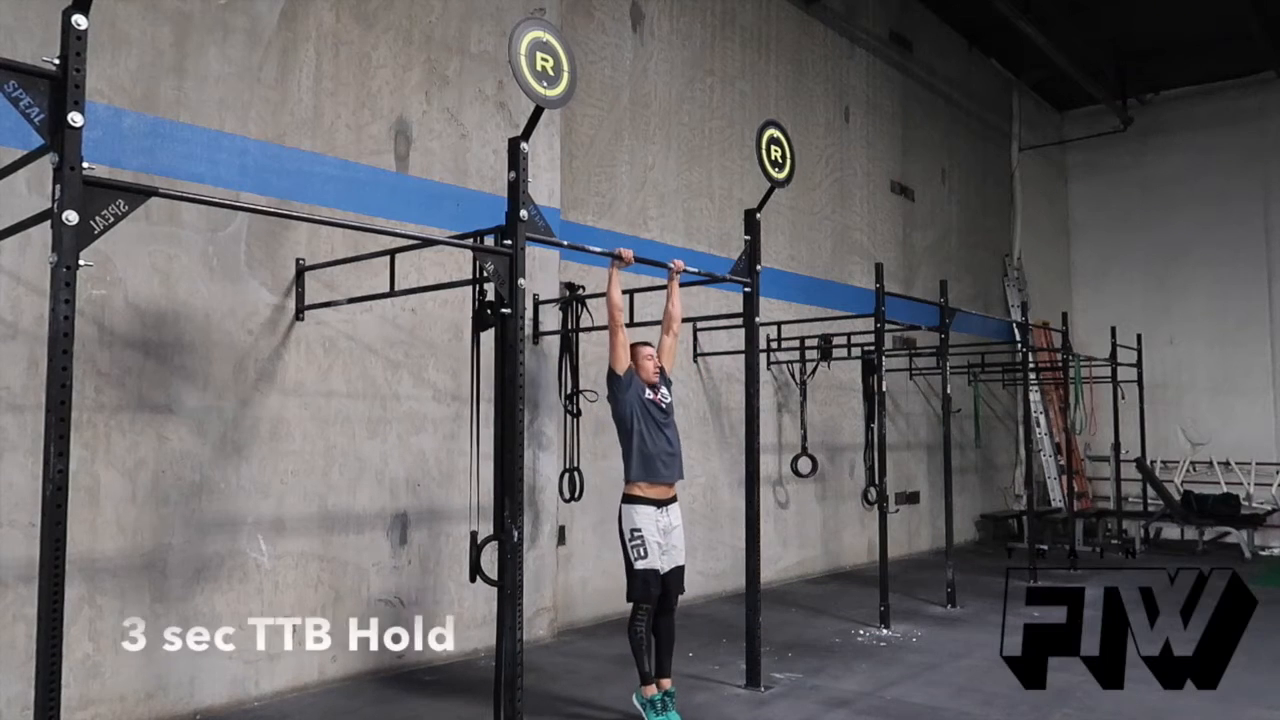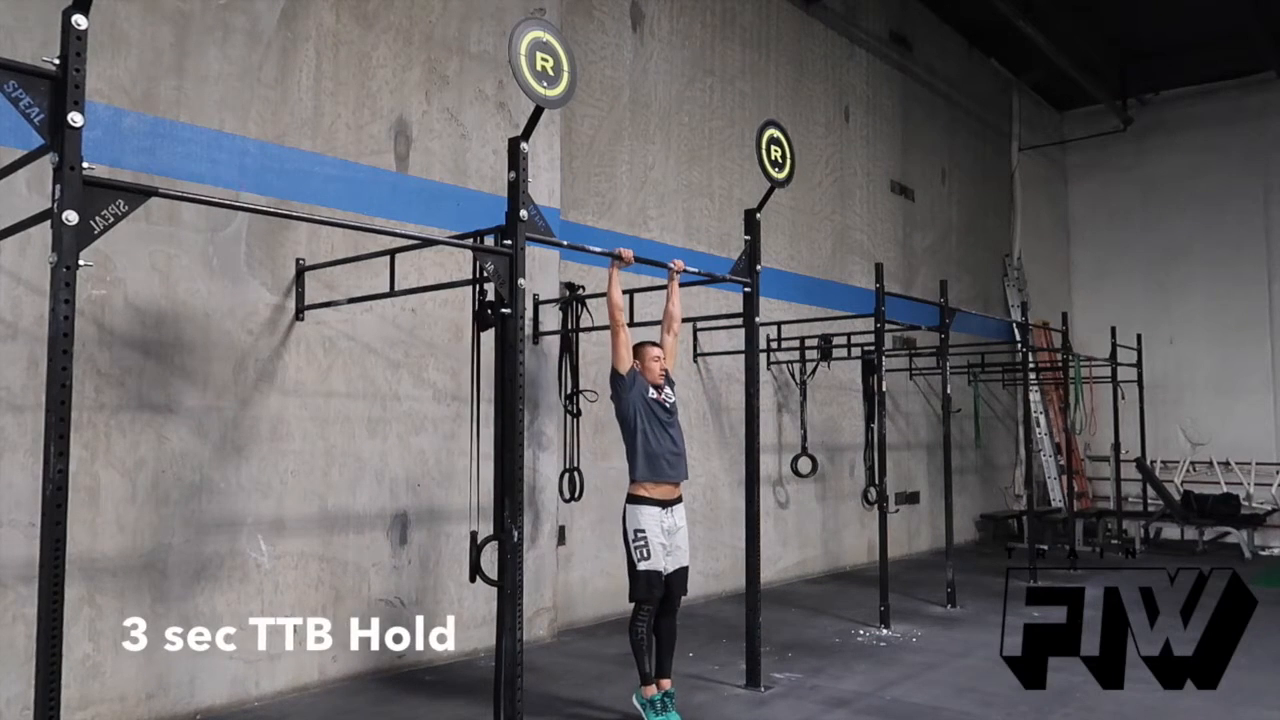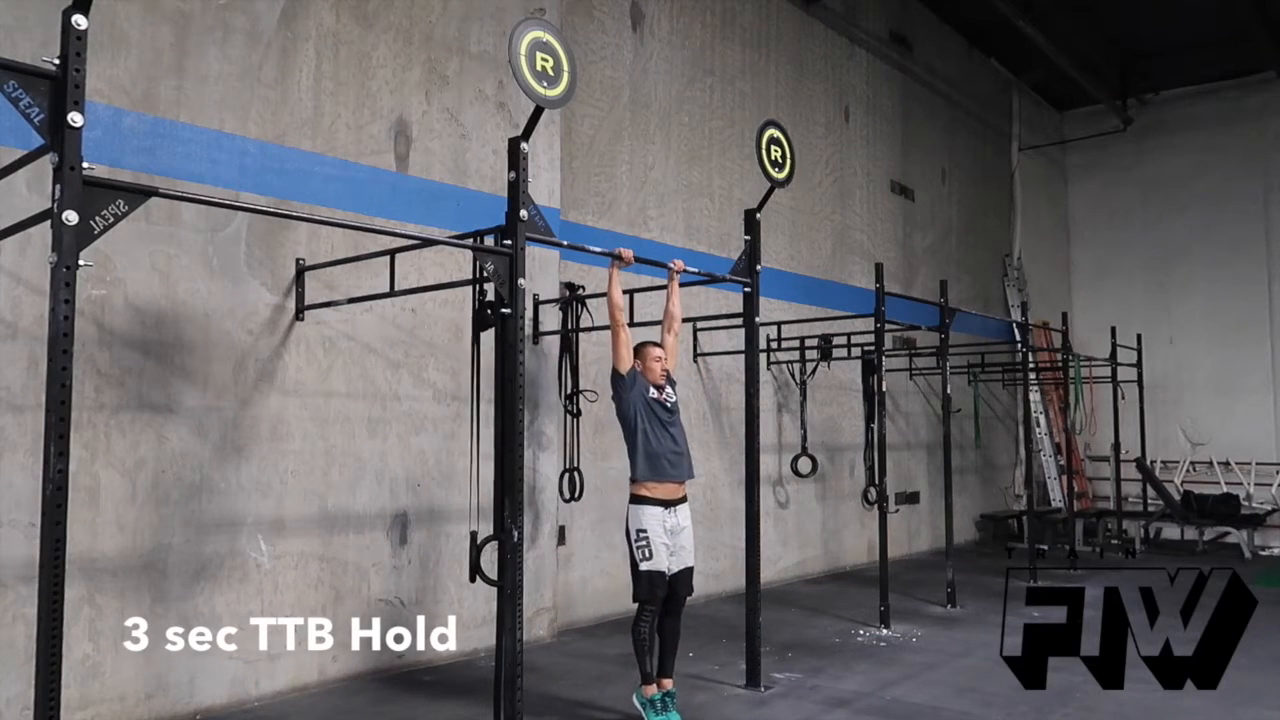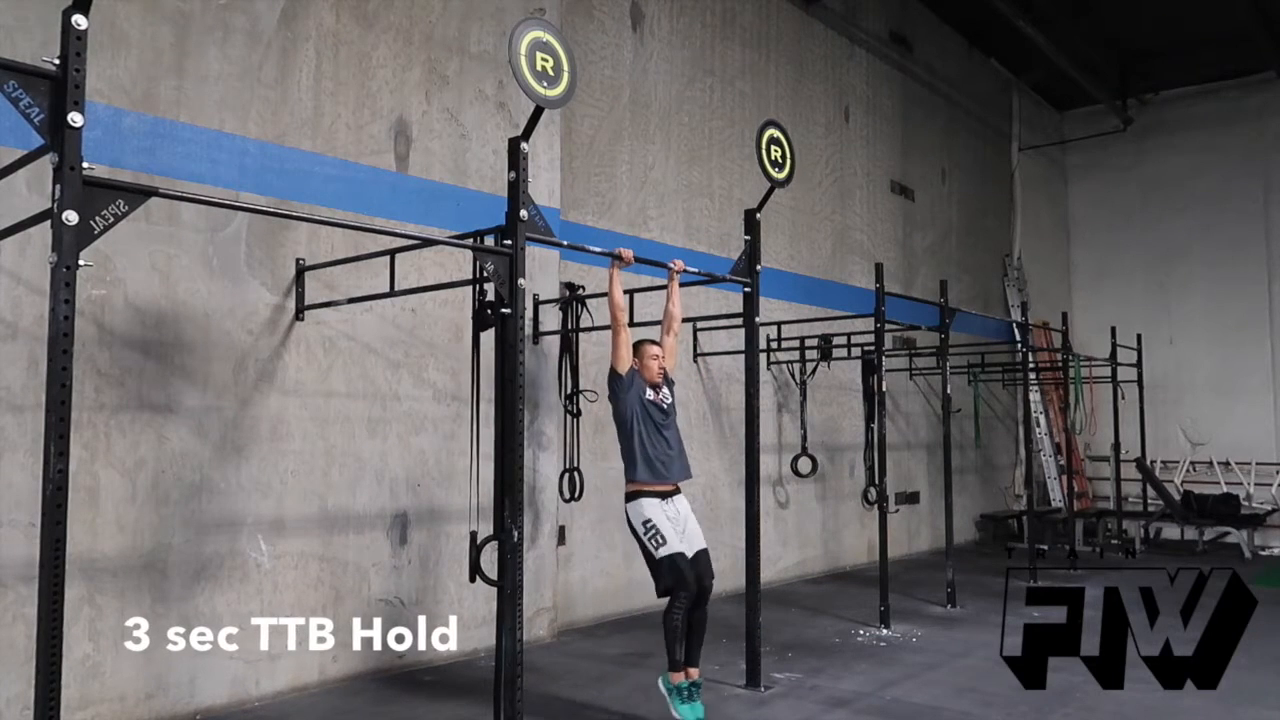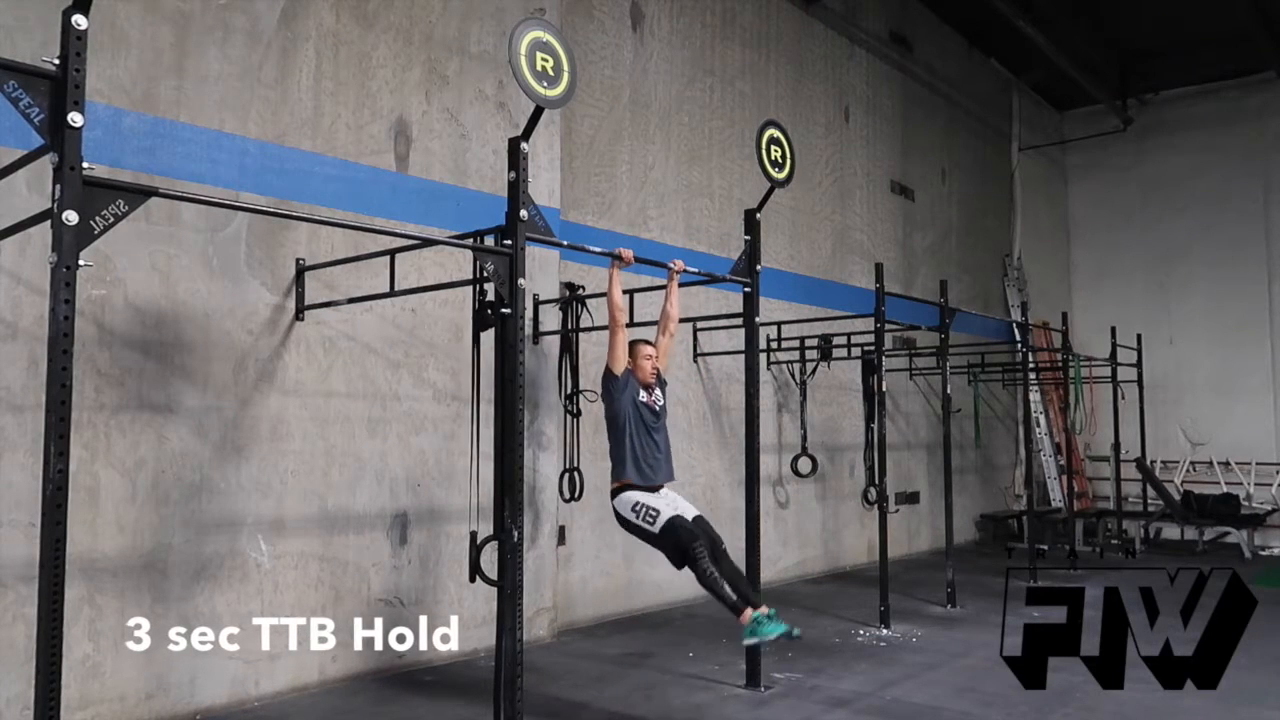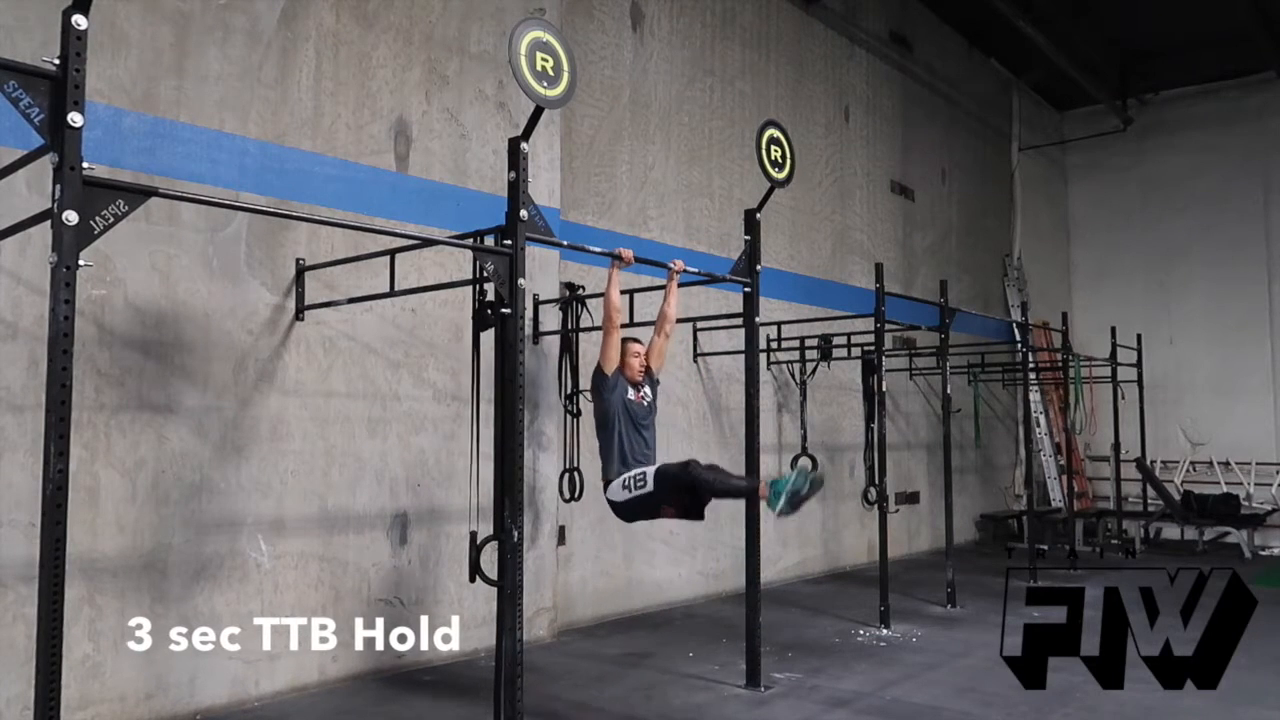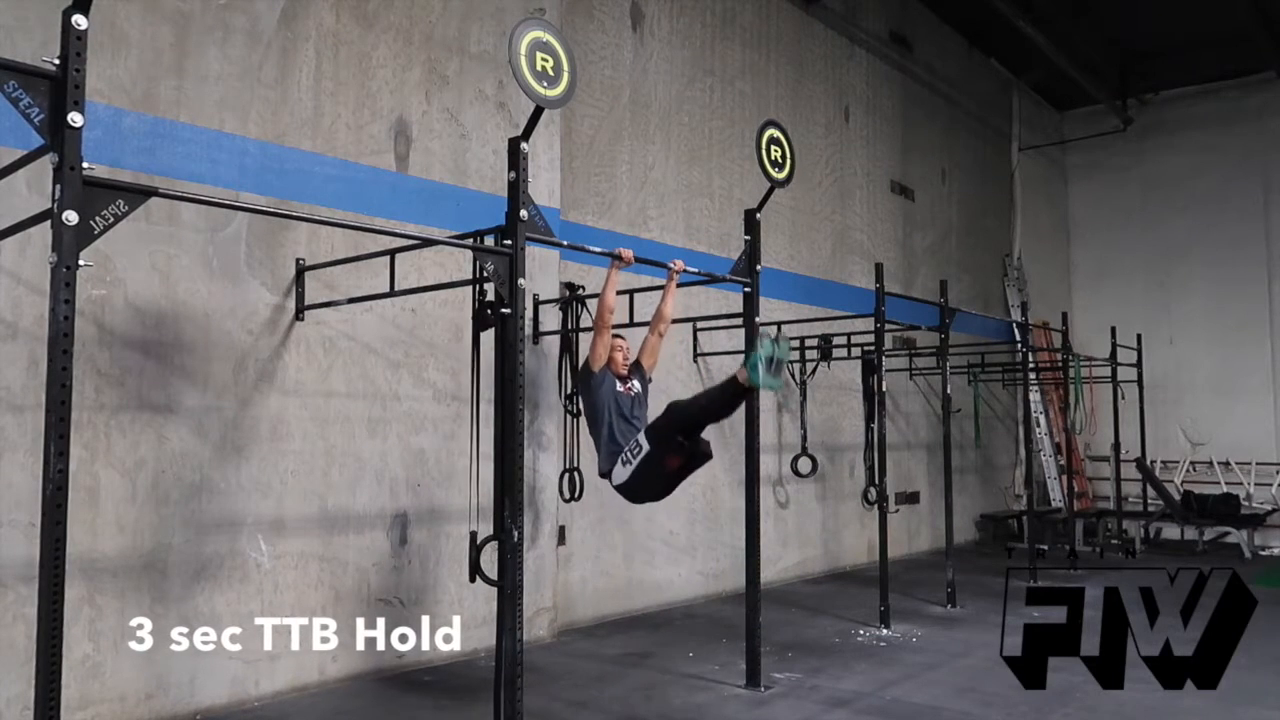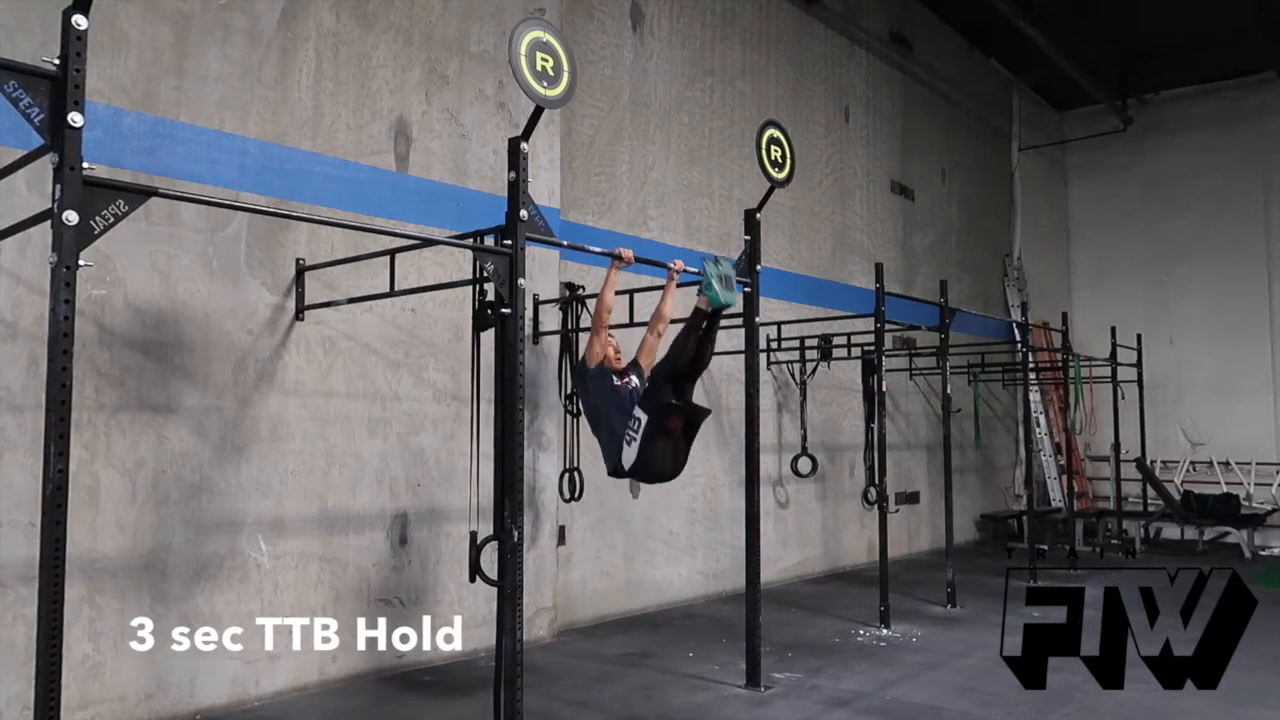
dt=0.2s
person 1, frame 1
left shoulder: (663, 387)
right shoulder: (625, 388)
left elbow: (672, 328)
right elbow: (617, 323)
left wrist: (674, 281)
right wrist: (615, 269)
left hip: (670, 508)
right hip: (640, 509)
left knee: (668, 601)
right knee: (646, 601)
person 1, frame 2
left shoulder: (666, 387)
right shoulder: (628, 388)
left elbow: (672, 326)
right elbow: (619, 324)
left wrist: (674, 280)
right wrist: (615, 269)
left hip: (676, 509)
right hip: (645, 510)
left knee: (671, 602)
right knee: (648, 602)
person 1, frame 3
left shoulder: (667, 386)
right shoulder: (630, 387)
left elbow: (672, 327)
right elbow: (619, 323)
left wrist: (673, 280)
right wrist: (616, 268)
left hip: (680, 508)
right hip: (648, 509)
left knee: (676, 599)
right knee: (652, 601)
person 1, frame 4
left shoulder: (664, 385)
right shoulder: (628, 383)
left elbow: (671, 329)
right elbow: (621, 324)
left wrist: (673, 282)
right wrist: (617, 270)
left hip: (675, 501)
right hip: (645, 505)
left knee: (701, 584)
right knee: (683, 588)
left ankle: (691, 675)
right ankle: (676, 678)
person 1, frame 5
left shoulder: (656, 387)
right shoulder: (621, 382)
left elbow: (668, 330)
right elbow: (618, 325)
left wrist: (673, 283)
right wrist: (616, 271)
left hip: (661, 493)
right hip: (631, 496)
left knee: (710, 543)
right knee: (696, 542)
left ankle: (757, 613)
right ankle: (748, 617)
person 1, frame 6
left shoulder: (647, 384)
right shoulder: (609, 385)
left elbow: (663, 330)
right elbow: (612, 324)
left wrist: (673, 279)
right wrist: (615, 269)
left hip: (651, 490)
right hip: (625, 491)
left knee: (702, 476)
right knee: (690, 473)
right ankle: (769, 491)
person 1, frame 7
left shoulder: (636, 378)
right shoulder: (595, 380)
left elbow: (658, 329)
right elbow: (602, 322)
left wrist: (671, 281)
right wrist: (614, 270)
left hip: (656, 475)
right hip: (626, 473)
right knee: (675, 414)
right ankle: (747, 376)
person 1, frame 8
left shoulder: (633, 375)
right shoulder: (591, 377)
left elbow: (657, 328)
right elbow: (600, 322)
left wrist: (672, 281)
right wrist: (614, 269)
left hip: (668, 458)
right hip: (635, 461)
left knee: (687, 372)
right knee: (663, 376)
right ankle: (707, 302)
